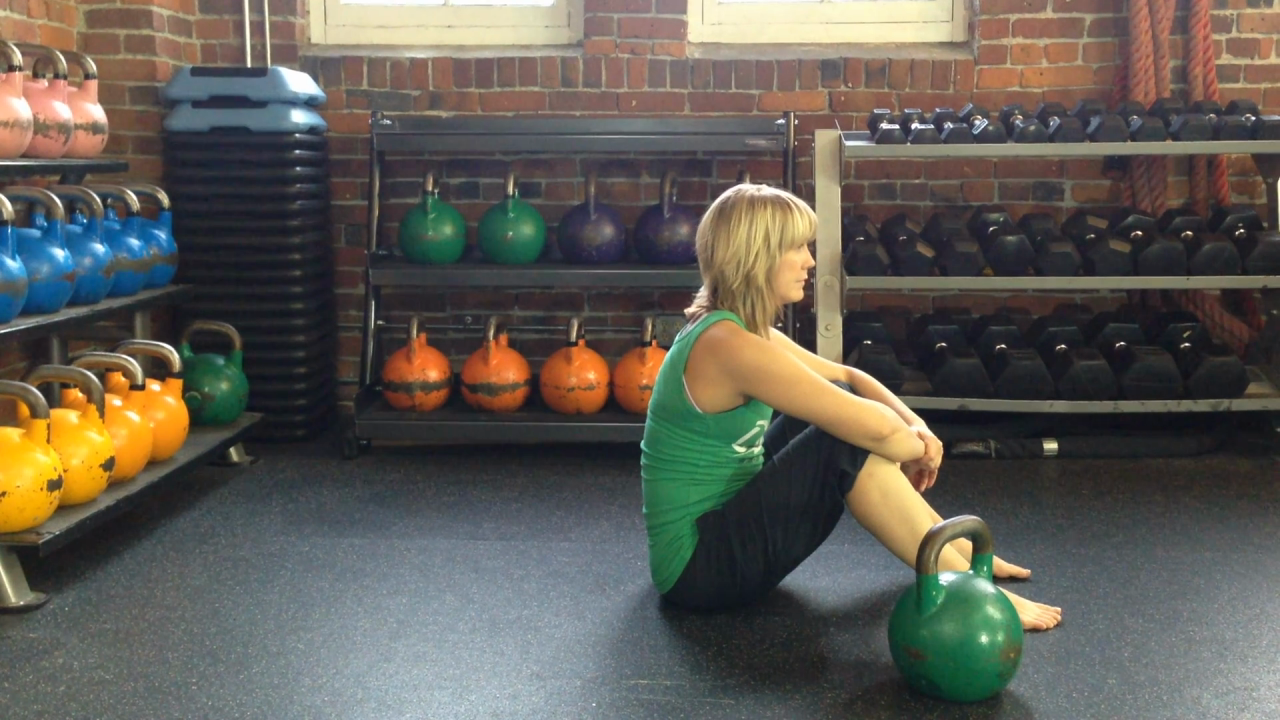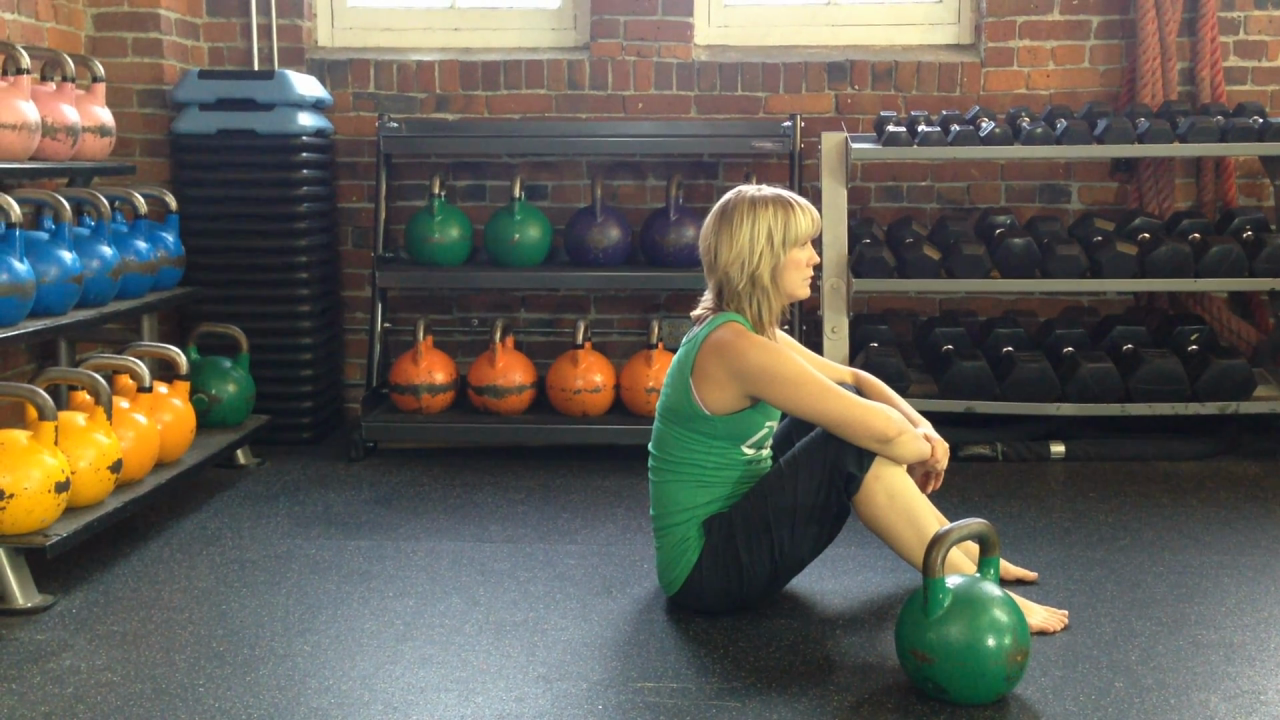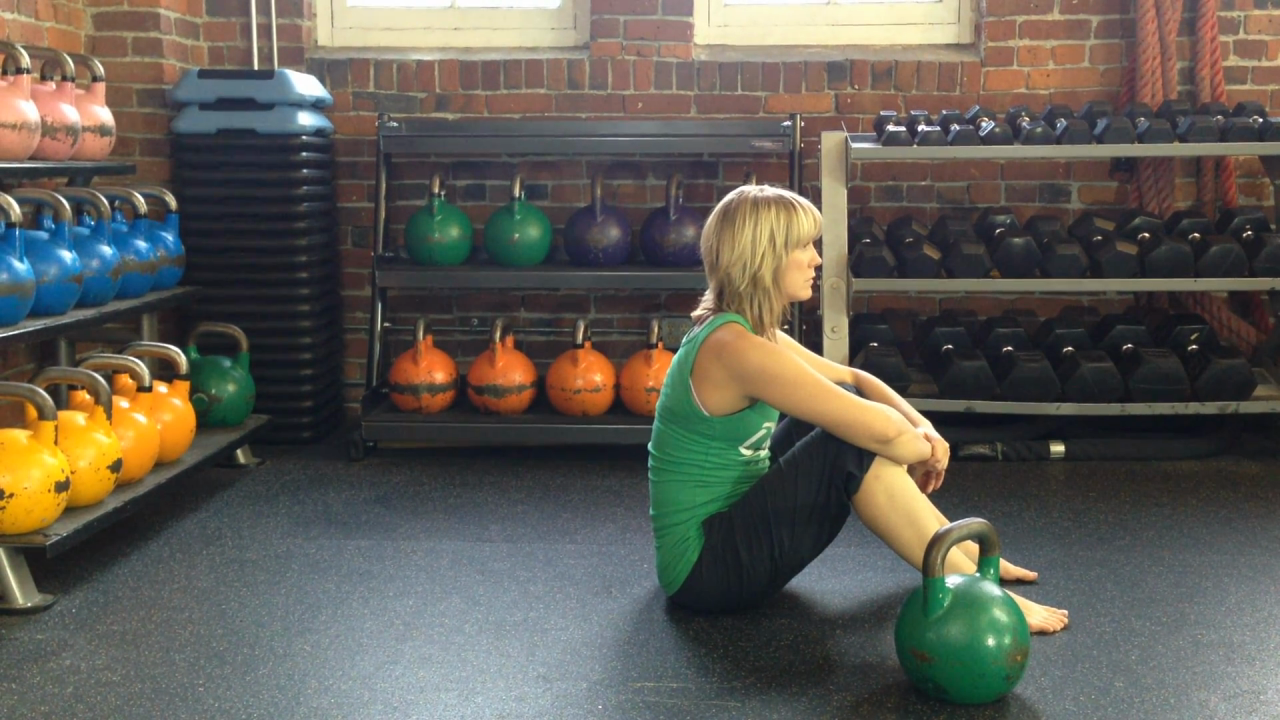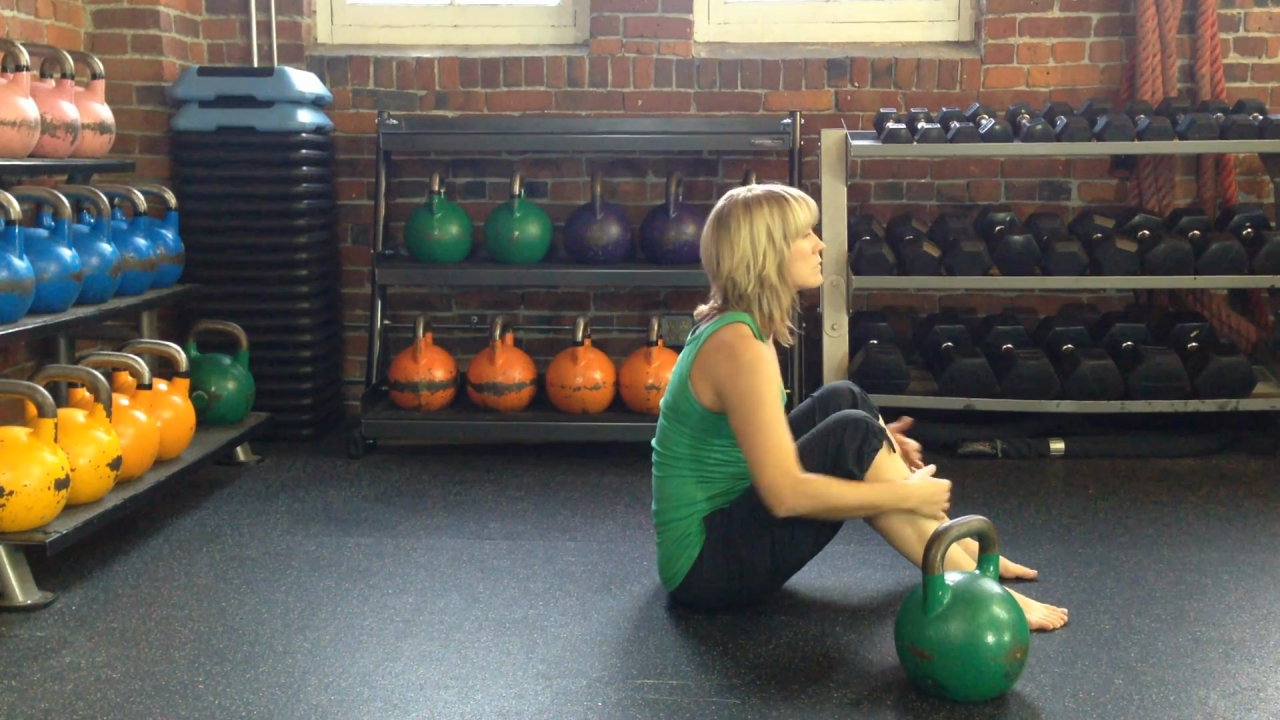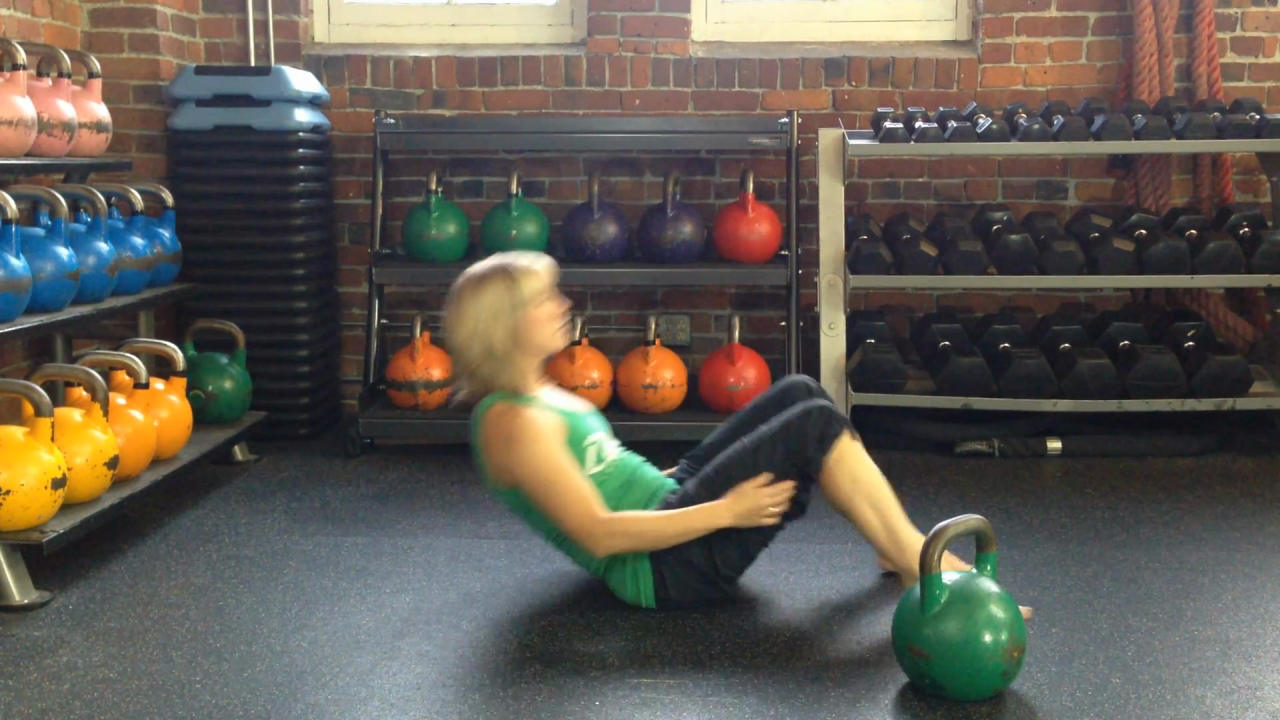
dt=1s
person 1, frame 1
left shoulder: (733, 328)
right shoulder: (731, 345)
left elbow: (846, 376)
right elbow: (873, 427)
left wrist: (915, 426)
right wrist: (916, 447)
left hip: (720, 524)
right hip: (699, 562)
left knee: (841, 400)
right knee: (851, 446)
left ankle: (958, 549)
person 1, frame 2
left shoulder: (742, 330)
right shoulder: (738, 346)
left elbow: (852, 378)
right elbow: (878, 428)
left wrist: (922, 428)
right wrist: (922, 449)
left hip: (729, 526)
right hip: (705, 565)
left knee: (847, 403)
right knee: (857, 450)
left ankle: (963, 550)
person 1, frame 3
left shoulder: (740, 330)
right shoulder: (737, 347)
left elbow: (853, 379)
right elbow: (878, 429)
left wrist: (922, 427)
right wrist: (922, 449)
left hip: (726, 527)
right hip: (705, 564)
left knee: (847, 404)
right knee: (856, 447)
left ankle: (963, 550)
person 1, frame 4
left shoulder: (735, 326)
right shoulder: (739, 348)
left elbow: (769, 439)
right elbow: (787, 493)
left wrist: (874, 443)
right wrist: (906, 494)
left hip: (725, 524)
right hip: (707, 561)
left knee: (841, 401)
right knee: (853, 438)
left ankle: (962, 548)
person 1, frame 5
left shoulder: (531, 394)
right shoulder: (513, 422)
right elbow: (600, 535)
left wrist: (683, 469)
right wrist: (727, 511)
left hip: (661, 509)
right hip: (660, 568)
left knee: (798, 393)
right knee: (814, 426)
left ankle: (903, 550)
right ankle: (925, 573)
